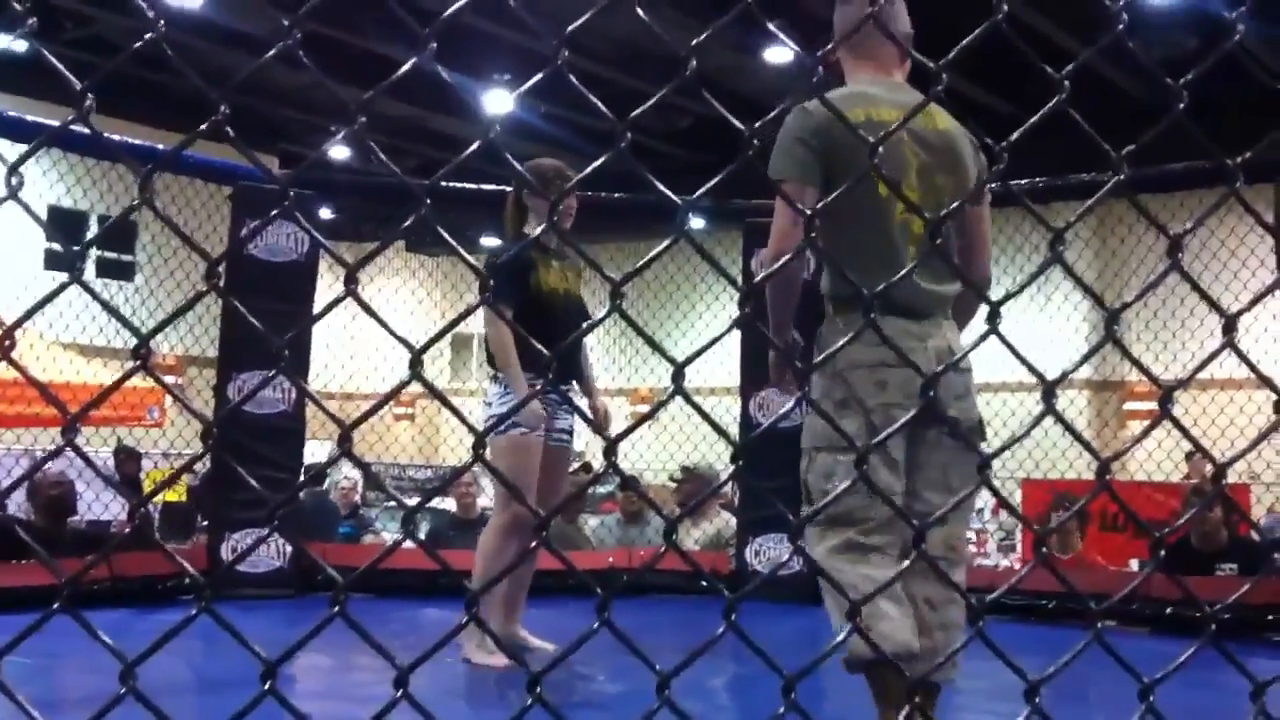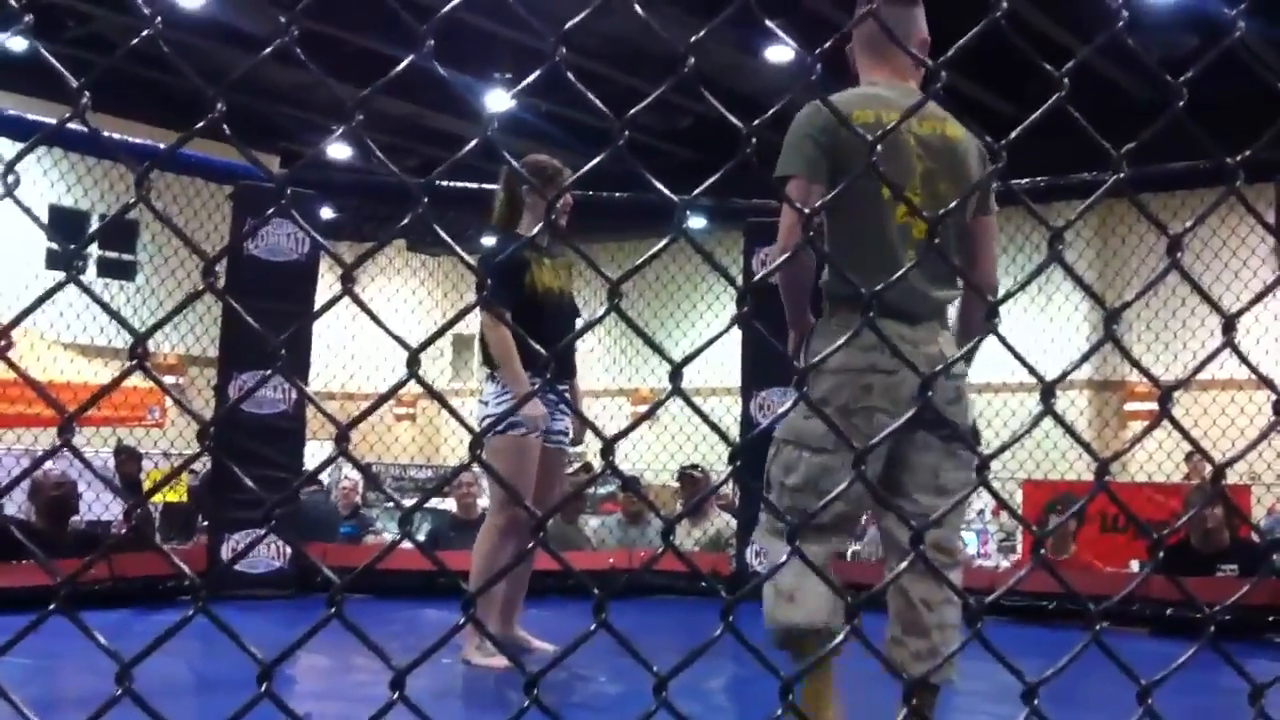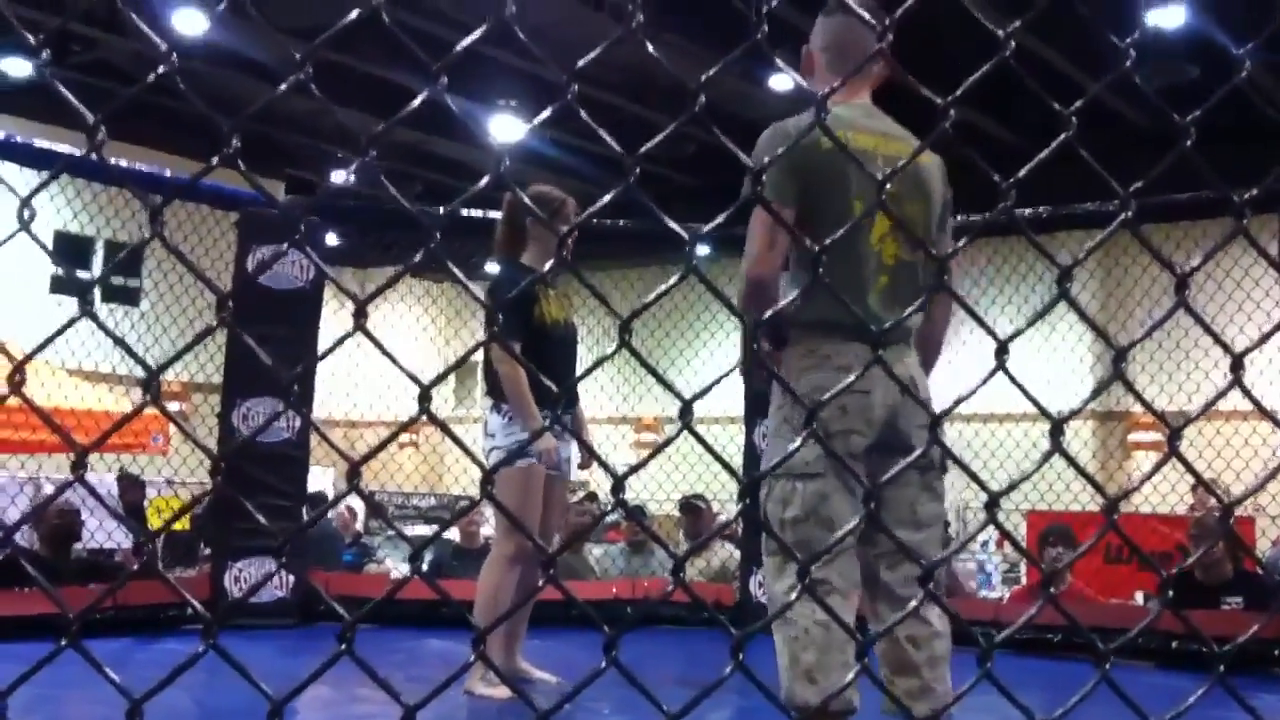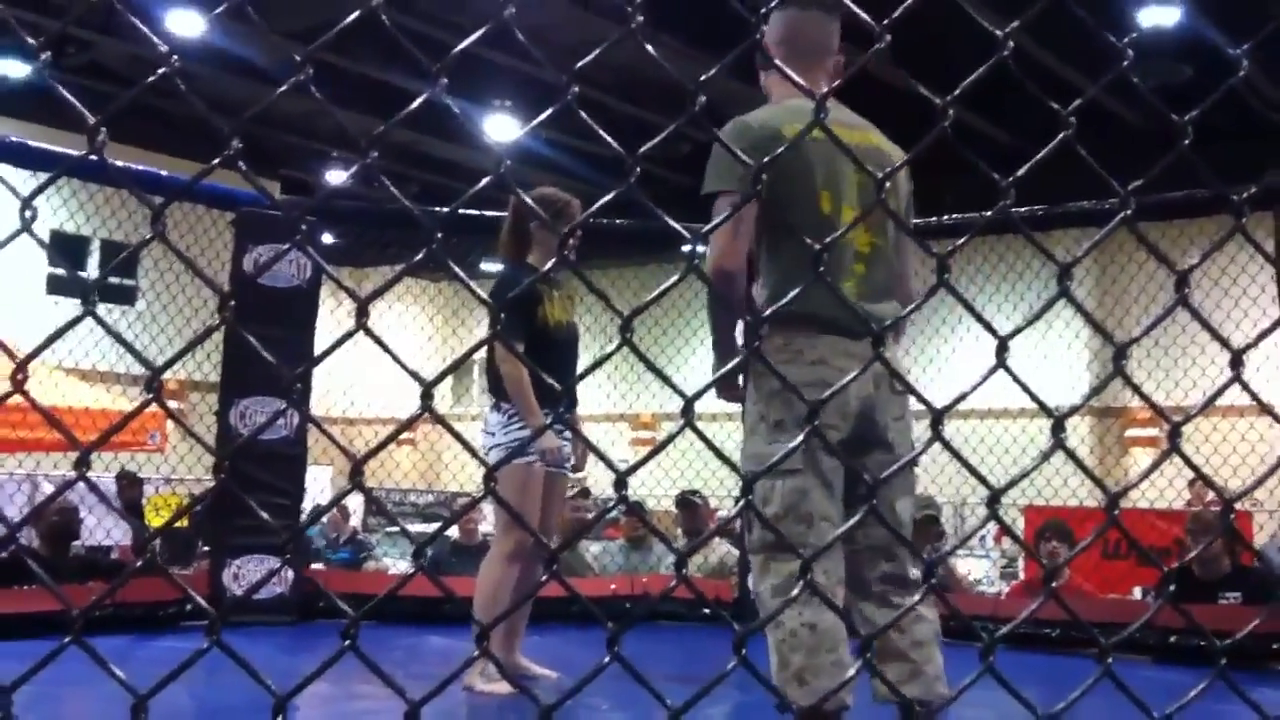
dt=0.5s
person 1, frame 1
left shoulder: (814, 118)
right shoulder: (957, 134)
left elbow: (784, 251)
right elbow: (978, 271)
left wrist: (780, 338)
left hip: (860, 347)
right hip: (941, 350)
left knee: (852, 536)
right knee: (936, 544)
person 1, frame 2
left shoulder: (825, 117)
right shoulder: (966, 141)
left elbow: (791, 244)
right elbow: (984, 281)
left wrist: (801, 326)
left hip: (851, 348)
right hip: (934, 353)
left knee: (796, 529)
right knee: (929, 546)
person 1, frame 3
left shoulder: (791, 139)
right shoulder: (925, 159)
left elbow: (761, 271)
right elbow: (940, 299)
left wrist: (760, 341)
left hip: (820, 369)
right hip: (901, 376)
left knee: (809, 565)
right knee: (909, 571)
person 1, frame 4
left shoulder: (753, 133)
right shoulder: (886, 148)
left elbow: (726, 263)
right elbow: (903, 283)
left wrist: (725, 344)
left hip: (797, 360)
right hip: (877, 368)
left knee: (799, 561)
right knee: (892, 564)
person 2, frame 1
left shoulder: (568, 262)
right shoulder: (513, 255)
right elbow: (497, 325)
left wrist: (593, 393)
right wrist: (523, 393)
left hip: (558, 398)
right hip: (519, 393)
left knee: (543, 517)
right knee: (513, 512)
left ankle: (509, 624)
right ankle: (476, 631)
person 2, frame 2
left shoulder: (559, 259)
right shoulder: (505, 253)
right elbow: (495, 325)
left wrist: (575, 403)
right wrist: (524, 394)
left hip: (553, 396)
right hip: (514, 394)
left knee: (539, 519)
right knee: (509, 514)
left ankle: (507, 625)
right ankle: (475, 634)
person 2, frame 3
left shoulder: (553, 288)
right shoulder: (512, 283)
right elbow: (505, 359)
left wrist: (580, 429)
right wrist: (536, 429)
left hip: (554, 428)
right hip: (518, 425)
left knee: (540, 550)
right knee: (513, 544)
left ankle: (509, 657)
right ankle: (479, 665)
person 2, frame 4
left shoulder: (559, 289)
right shoulder: (516, 284)
right elbow: (507, 358)
left wrist: (574, 431)
right wrist: (539, 427)
left hip: (553, 426)
right hip: (518, 423)
left knee: (541, 546)
right knee: (513, 541)
left ankle: (509, 653)
right ankle: (480, 661)
